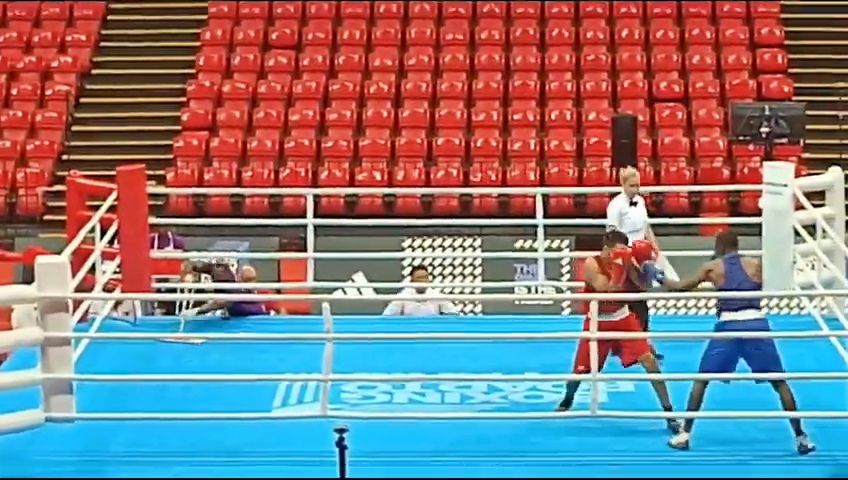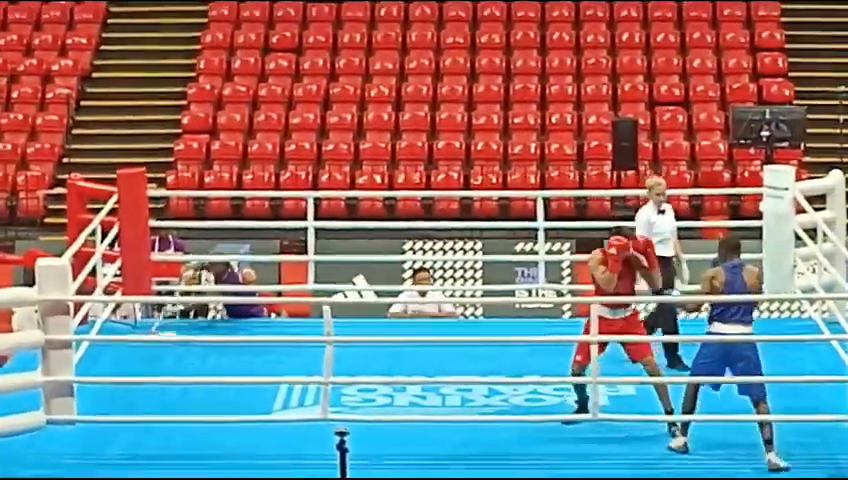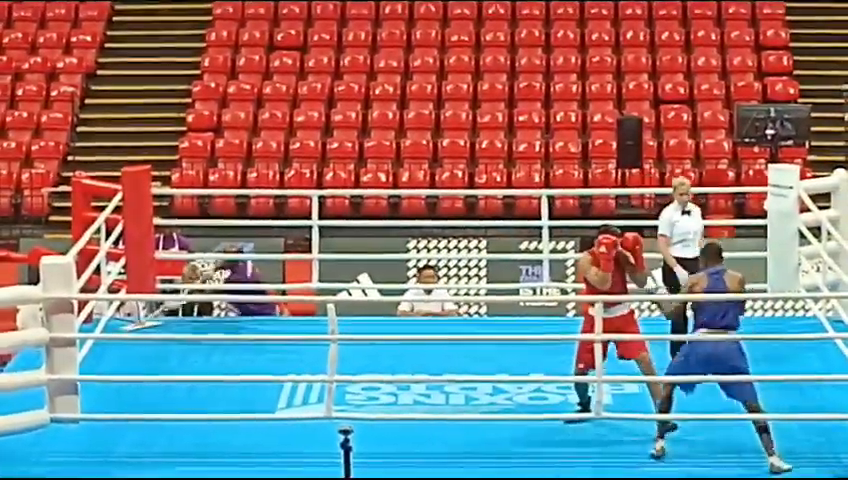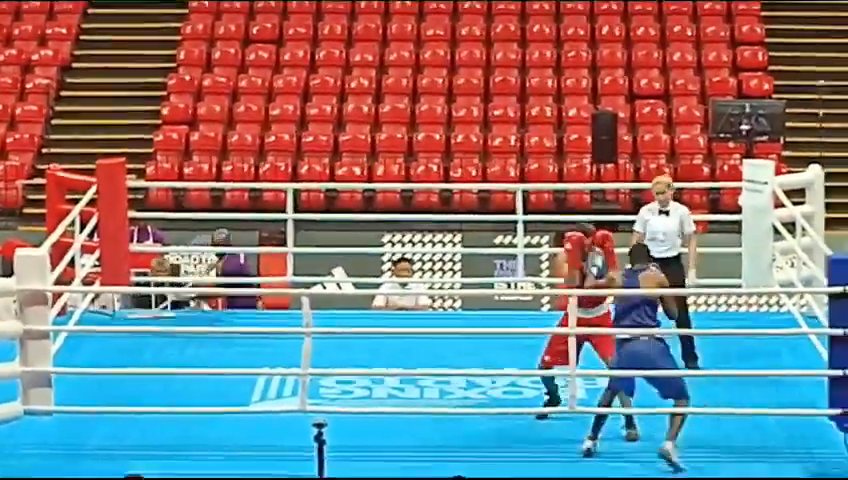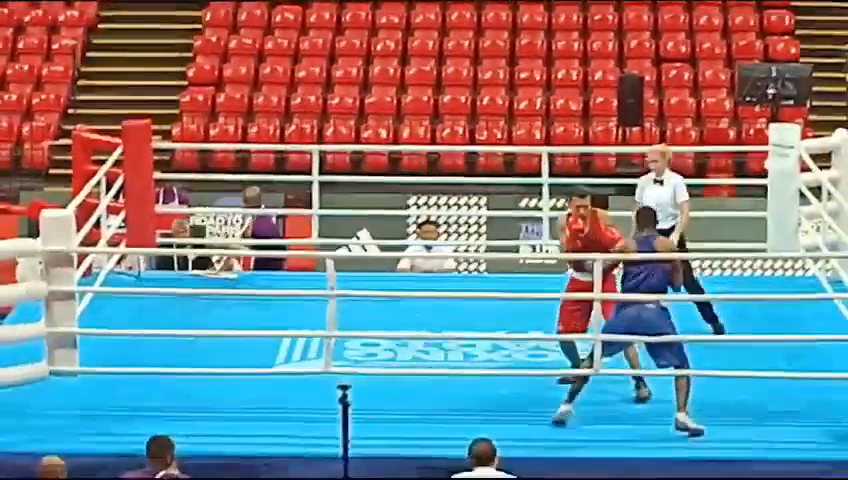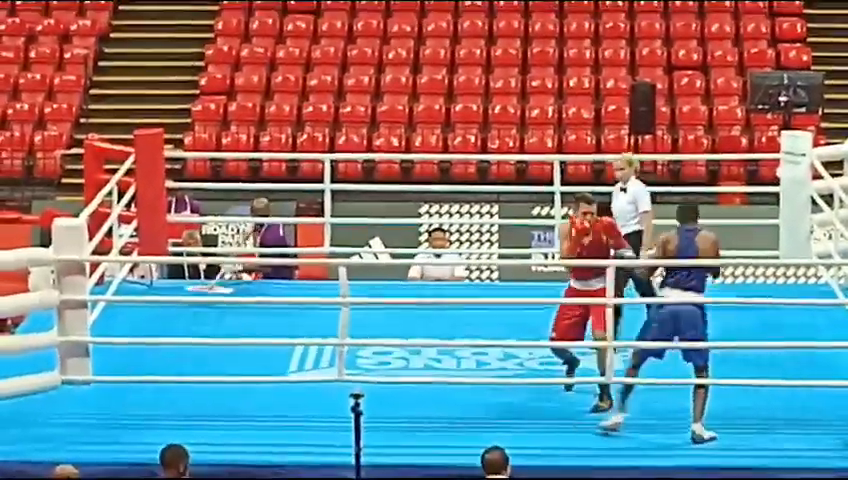
dt=0.3s
person 1, frame 1
left shoulder: (712, 267)
right shoulder: (755, 264)
left elbow: (681, 287)
left wrist: (658, 276)
left hip: (728, 326)
right hip: (756, 324)
left knee: (702, 380)
right knee: (779, 382)
left ankle: (684, 434)
right ankle: (801, 438)
person 1, frame 2
left shoulder: (713, 275)
right shoulder: (756, 273)
left elbow: (693, 306)
left hip: (717, 337)
right hip: (744, 338)
left knee: (693, 384)
right knee: (759, 399)
left ankle: (682, 438)
right ankle: (771, 455)
person 1, frame 3
left shoulder: (695, 281)
right shoulder: (737, 279)
left elbow: (673, 312)
right elbow: (741, 310)
left hip: (699, 344)
right hip: (728, 346)
left knee: (668, 387)
right knee: (751, 402)
left ankle: (660, 442)
right ankle: (773, 457)
person 1, frame 4
left shoulder: (617, 279)
right shoulder: (658, 278)
right elbow: (673, 313)
left hip: (625, 345)
right hip: (650, 344)
left knee: (611, 392)
right knee: (681, 399)
left ankle: (591, 440)
right ankle: (669, 444)
person 1, frame 5
left shoulder: (626, 246)
right shoulder: (668, 245)
right elbow: (677, 284)
left hip: (627, 310)
right hip: (655, 312)
left knee: (592, 357)
right knee: (681, 366)
left ankle: (567, 406)
right ankle: (682, 415)
person 1, frame 6
left shoulder: (667, 239)
right shoulder: (711, 240)
left elbow: (646, 271)
right elbow: (715, 274)
left hip: (666, 305)
right hip: (692, 308)
left knee: (636, 360)
right knee: (701, 369)
left ankle: (619, 415)
right ankle: (697, 426)
person 2, frame 1
left shoulder: (625, 260)
right shoulder: (592, 264)
right elbow: (609, 291)
right wrist: (619, 265)
left hip: (623, 318)
right hip: (597, 321)
left knee: (649, 361)
right knee: (580, 370)
left ankle: (668, 412)
right ankle: (566, 402)
person 2, frame 2
left shoulder: (634, 257)
right shoulder: (598, 257)
left elbow: (655, 285)
right elbow: (608, 286)
left wrist: (650, 256)
right wrist: (615, 256)
left hip: (627, 316)
right hip: (602, 316)
left knee: (650, 364)
right knee: (578, 365)
left ankle: (670, 416)
right ankle: (582, 406)
person 2, frame 3
left shoulder: (621, 255)
right shoulder: (586, 260)
left elbow: (641, 282)
right elbow: (603, 285)
left wrist: (637, 254)
right wrist: (606, 255)
left hip: (623, 316)
right hip: (596, 318)
left knee: (644, 361)
right knee: (580, 370)
right ankle: (584, 407)
person 2, frame 4
left shoulder: (600, 252)
right shoulder: (565, 256)
left elbow: (614, 281)
right elbow: (571, 284)
left wrist: (608, 252)
right wrist: (572, 253)
left hip: (600, 316)
right knee: (545, 364)
left ankle: (630, 421)
right ankle: (553, 399)
person 2, frame 5
left shoulder: (602, 217)
right shoulder: (565, 224)
left elbow: (619, 249)
left wrist: (615, 243)
right wrist: (572, 236)
left hip: (604, 280)
right hip: (579, 281)
right knee: (564, 333)
left ankle: (640, 381)
right ankle: (579, 369)
person 2, frame 6
left shoulder: (605, 227)
right shoulder: (567, 230)
left elbow: (625, 253)
right elbow: (565, 259)
left wrist: (615, 236)
right wrist: (575, 238)
left hip: (601, 289)
right hip: (577, 289)
left knee: (599, 336)
right knee: (556, 340)
left ankle: (605, 394)
right ankle: (572, 363)
person 3, frame 1
left shoulder: (640, 201)
right shoulder: (617, 205)
left elbow: (647, 230)
left wrist: (658, 254)
left knee: (633, 301)
right knee: (638, 301)
person 3, frame 2
left shoulder: (669, 209)
right shoulder: (645, 214)
left wrist: (682, 263)
left hip: (669, 263)
right hip: (655, 264)
left knee: (664, 309)
right knee: (668, 310)
right ankle: (673, 357)
person 3, frame 3
left shoulder: (696, 210)
right shoulder: (669, 213)
left elbow: (699, 239)
right elbow: (662, 245)
right wrist: (677, 269)
left hip: (694, 264)
right hip: (675, 265)
right knee: (679, 311)
right ankle: (678, 356)
person 3, frame 4
left shoulder: (681, 211)
right shoulder: (646, 211)
left elbow: (691, 241)
right elbow: (636, 240)
left wrist: (692, 269)
left hip: (673, 263)
left knee: (680, 311)
left ankle: (690, 358)
person 3, frame 5
left shoulder: (676, 180)
right shoulder: (643, 181)
left elbow: (684, 211)
right elbow: (639, 210)
left wrist: (675, 235)
left hip: (670, 233)
left knee: (687, 280)
left ankle: (713, 320)
person 3, frame 6
left shoulder: (639, 189)
right shoulder: (617, 190)
left elbow: (647, 221)
left wrist: (644, 249)
left hip: (635, 241)
right hip: (623, 241)
left knee: (617, 287)
right knee: (643, 288)
